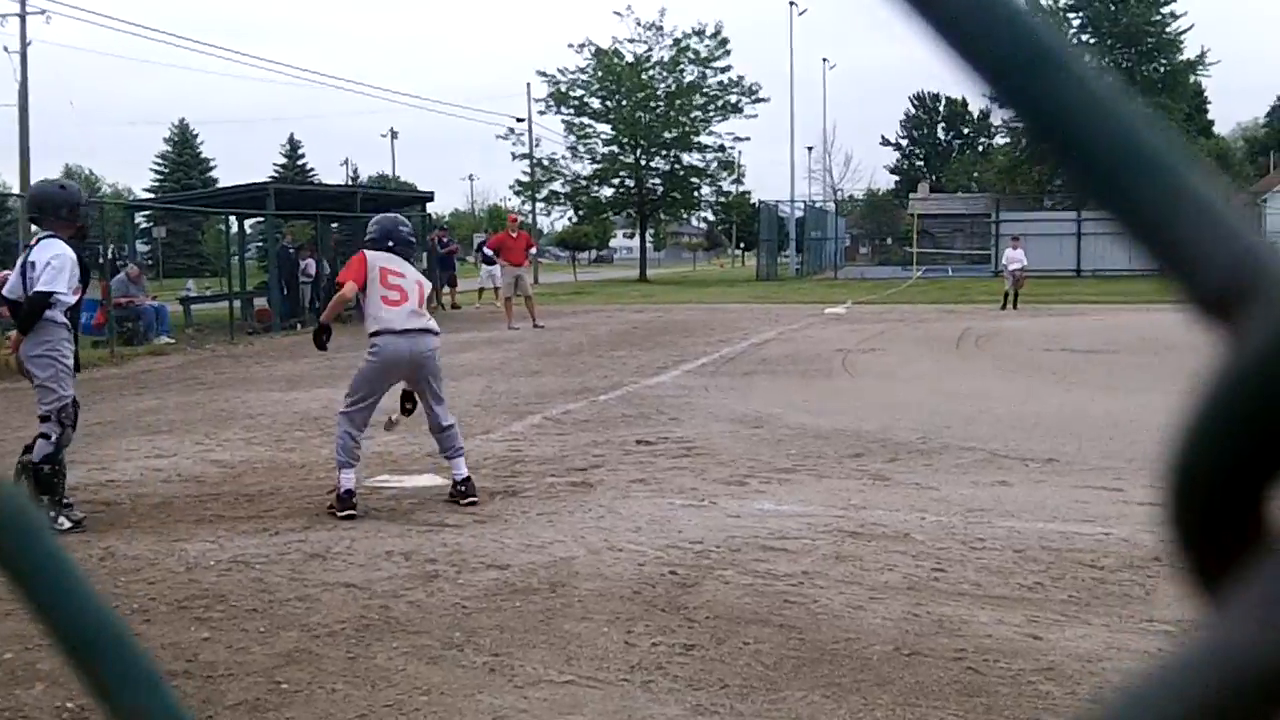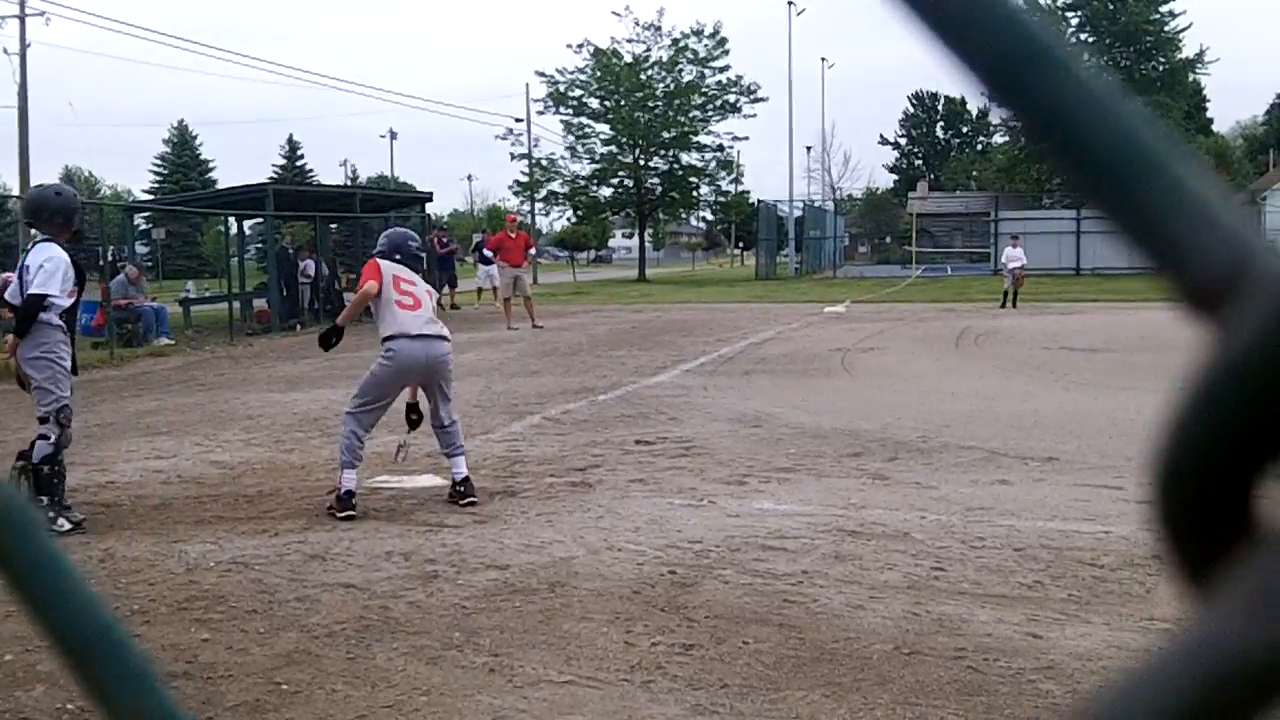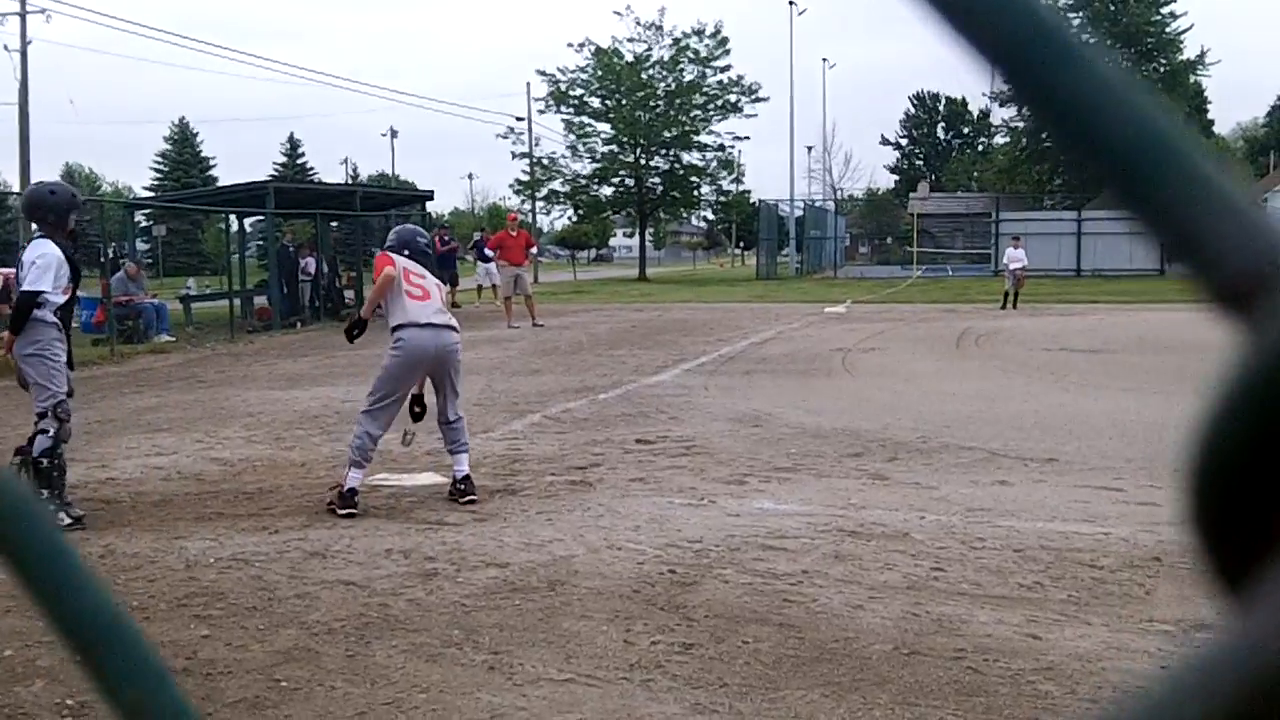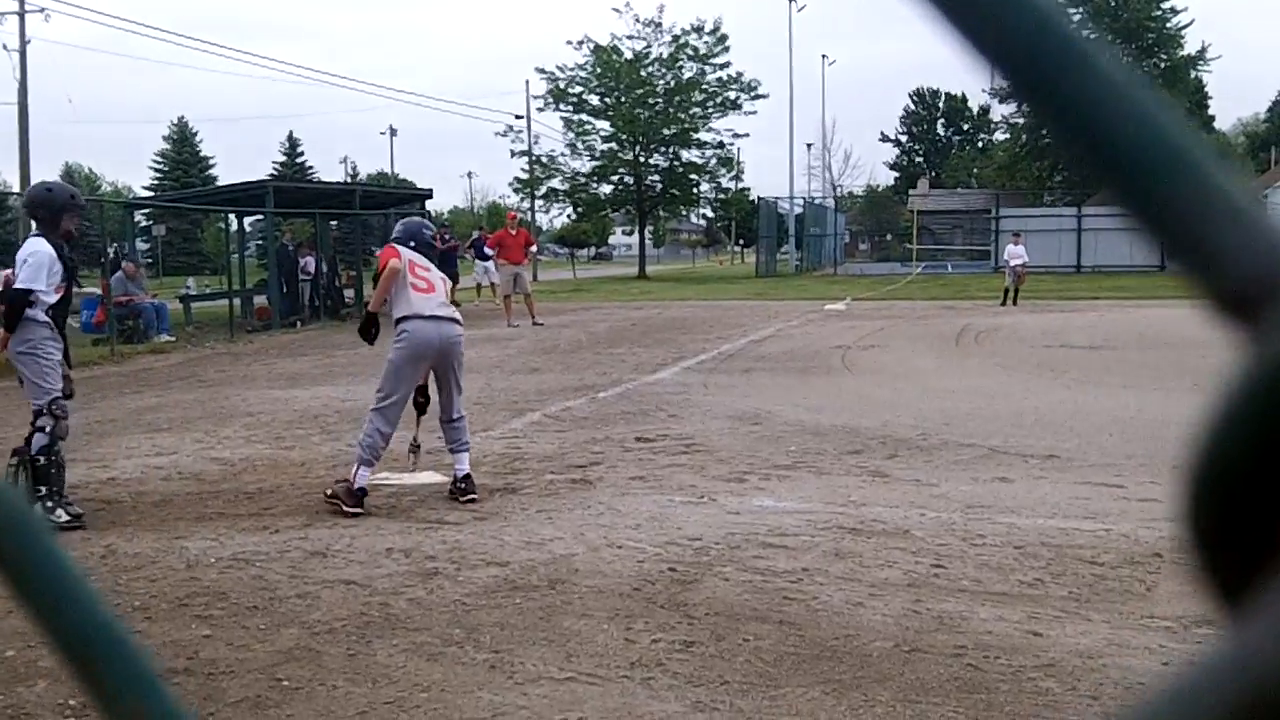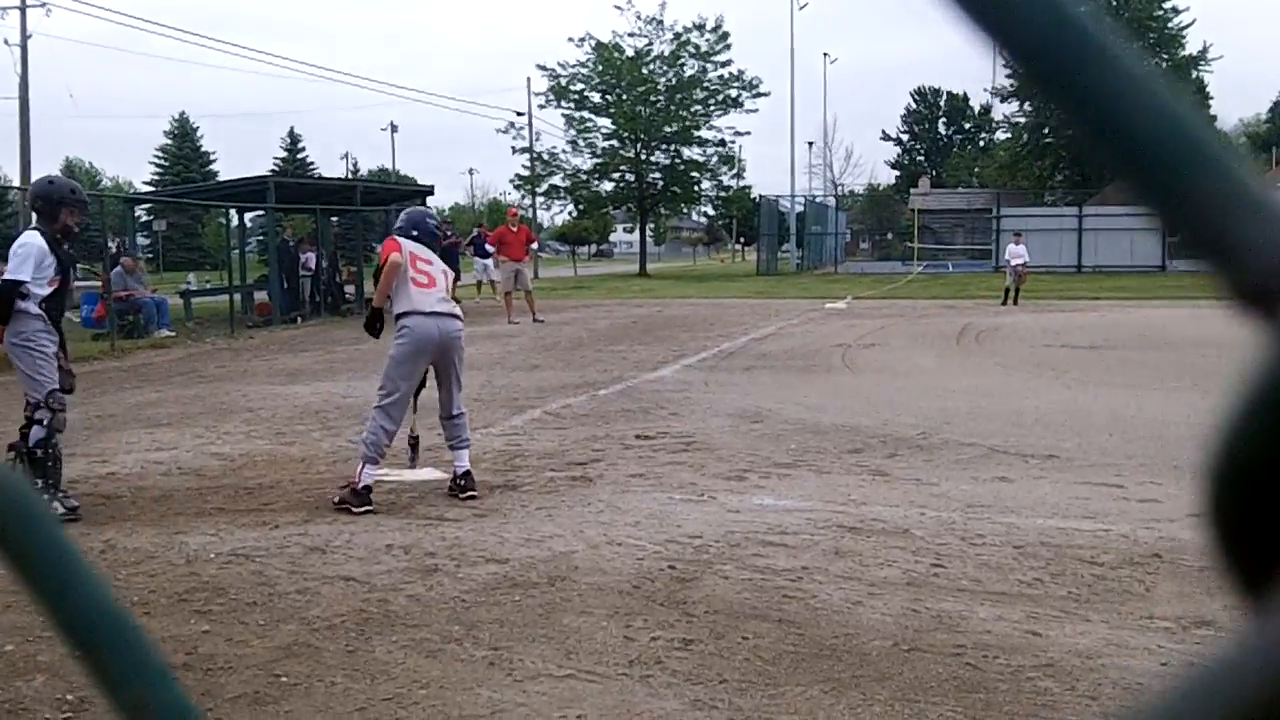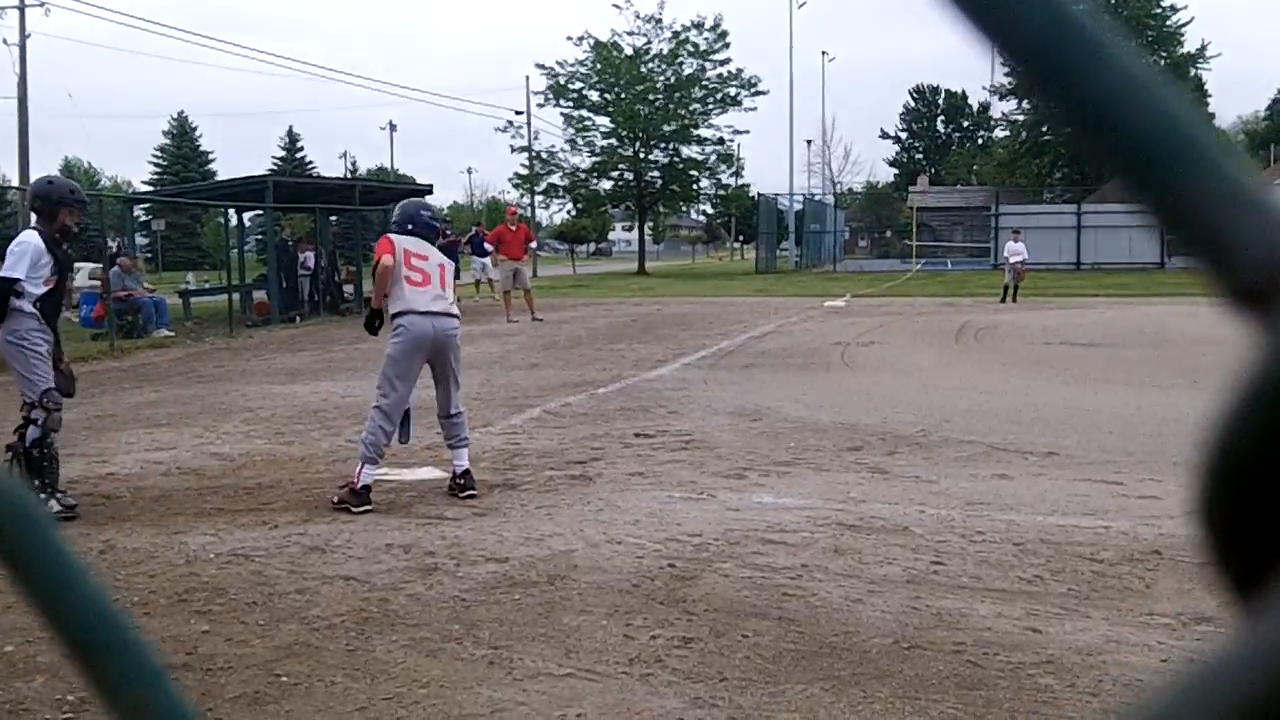
dt=0.1s
person 1, frame 1
left shoulder: (35, 248)
right shoulder: (61, 251)
right elbow: (40, 298)
left hip: (42, 341)
right hip: (50, 341)
left knee: (65, 414)
right knee: (56, 420)
left ankle: (39, 492)
right ankle: (45, 505)
person 1, frame 2
left shoulder: (34, 252)
right shoulder: (55, 255)
right elbow: (34, 301)
left hip: (40, 343)
right hip: (48, 343)
left knee: (57, 418)
right knee: (55, 421)
left ankle: (37, 493)
right ankle: (44, 506)
person 1, frame 3
left shoulder: (44, 248)
right shoulder: (49, 251)
left hip: (45, 342)
right hip: (42, 341)
left knee: (50, 414)
right knee: (55, 417)
left ankle: (37, 489)
right ankle: (48, 501)
person 1, frame 4
left shoulder: (46, 248)
right shoulder: (42, 249)
left hip: (43, 340)
right hip: (37, 340)
left knee: (46, 412)
right knee: (52, 415)
left ankle: (35, 488)
right ankle: (46, 499)
person 1, frame 5
left shoulder: (53, 245)
right shoulder: (33, 241)
left wrist: (59, 348)
left hip: (43, 334)
right hip: (29, 333)
left knee: (41, 407)
right knee: (49, 407)
left ankle: (36, 484)
right ankle: (44, 491)
person 1, frame 6
left shoulder: (52, 245)
right shoulder: (30, 241)
left wrist: (56, 351)
left hip: (39, 333)
left knee: (38, 405)
right knee: (45, 405)
left ankle: (32, 482)
right ankle: (41, 490)
person 2, frame 1
left shoulder: (365, 258)
right shoulder: (416, 276)
left elbow: (348, 292)
left wrist: (324, 322)
right wrist: (409, 387)
left hip: (388, 343)
right hip: (427, 342)
left knee: (352, 414)
right knee: (440, 414)
left ankle: (346, 493)
right ankle: (462, 482)
person 2, frame 2
left shoulder: (378, 266)
right shoulder: (425, 287)
left elbow: (370, 289)
left wrist: (338, 324)
right wrist: (413, 401)
left hip: (402, 348)
right hip: (440, 347)
left knee: (357, 416)
right knee: (444, 415)
left ankle: (346, 494)
right ankle: (462, 482)
person 2, frame 3
left shoulder: (388, 258)
right shoulder: (433, 279)
left elbow: (389, 275)
left wrist: (362, 315)
right wrist: (418, 394)
left hip: (412, 337)
right hip: (449, 337)
left knee: (375, 413)
right knee: (450, 411)
left ankle: (349, 490)
right ankle: (463, 481)
person 2, frame 4
left shoulder: (394, 251)
right shoulder: (437, 272)
left elbow: (394, 268)
left wrist: (372, 311)
right wrist: (421, 385)
left hip: (417, 330)
right hip: (452, 330)
left knee: (384, 410)
right knee: (452, 409)
left ankle: (356, 488)
right ankle: (463, 479)
person 2, frame 5
left shoulder: (396, 244)
right shoulder: (441, 265)
left elbow: (392, 264)
left wrist: (376, 307)
right wrist: (421, 374)
left hip: (416, 326)
right hip: (452, 326)
left knee: (389, 406)
right knee: (452, 405)
left ankle: (362, 487)
right ankle: (463, 475)
person 2, frame 6
left shoulder: (391, 241)
right shoulder: (441, 257)
left elbow: (386, 264)
left wrist: (376, 307)
left hip: (412, 324)
right hip: (449, 324)
left knee: (387, 406)
right knee: (451, 404)
left ankle: (361, 486)
right ankle: (462, 474)
